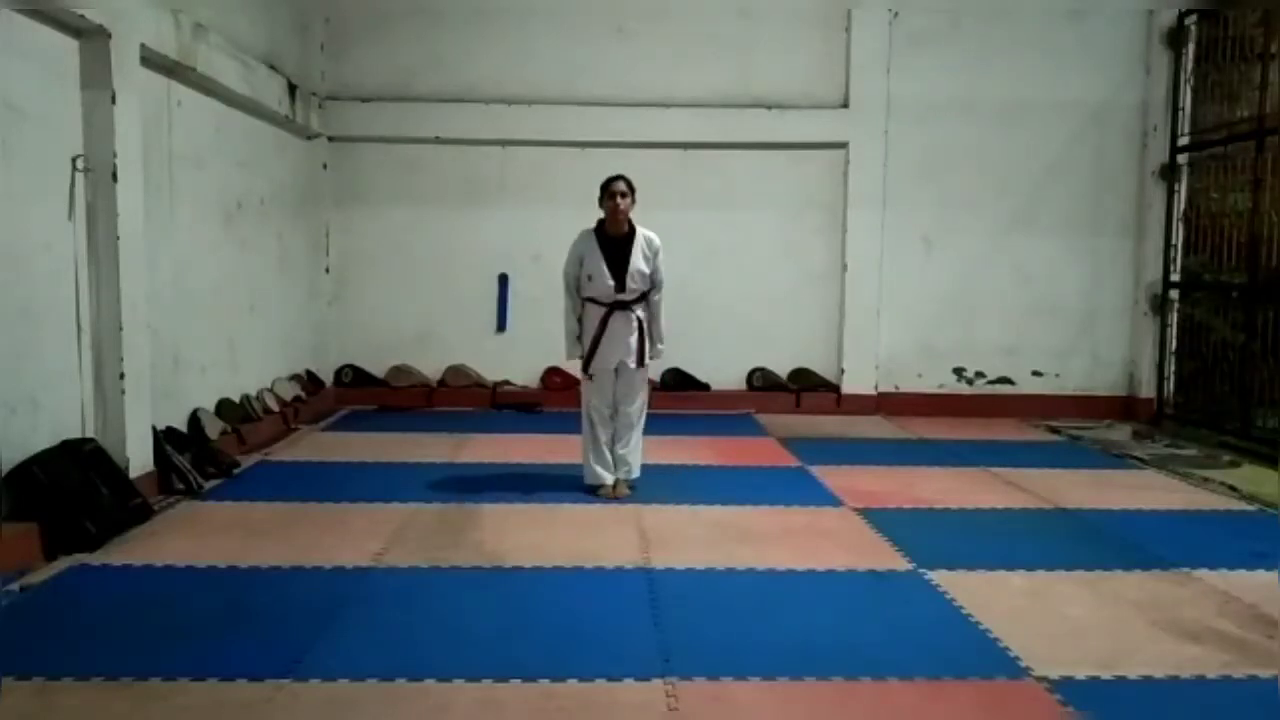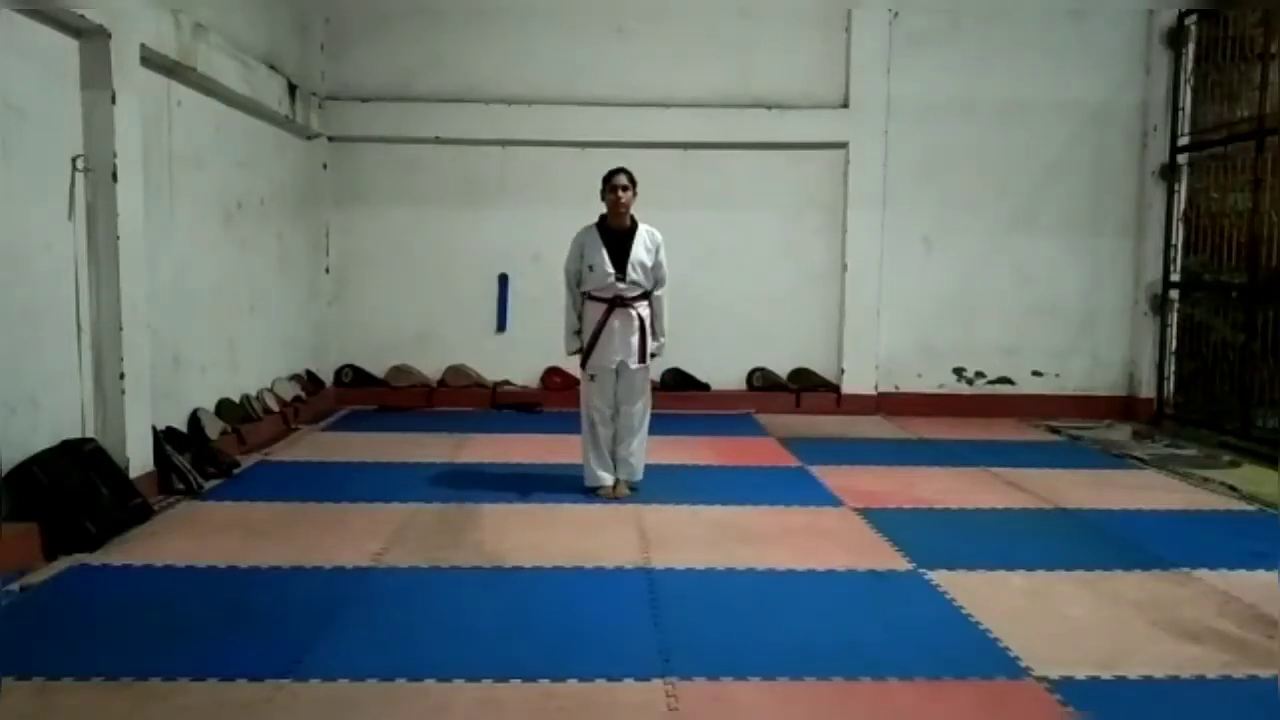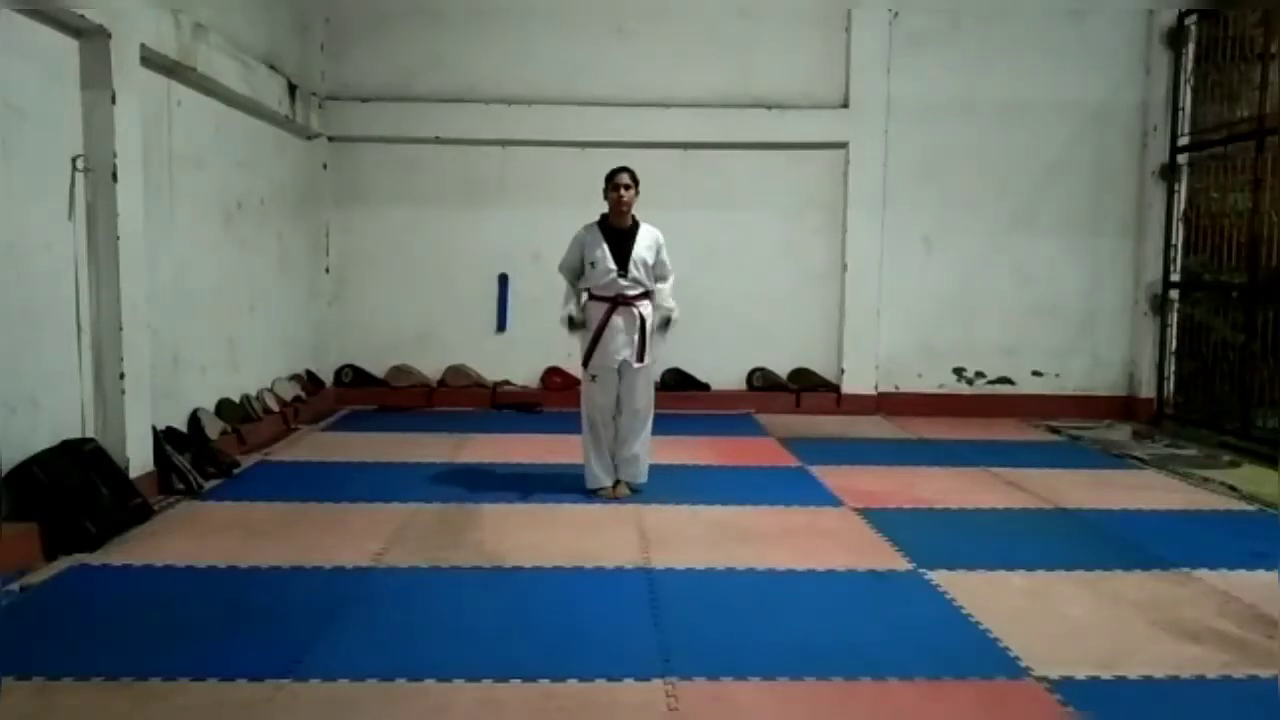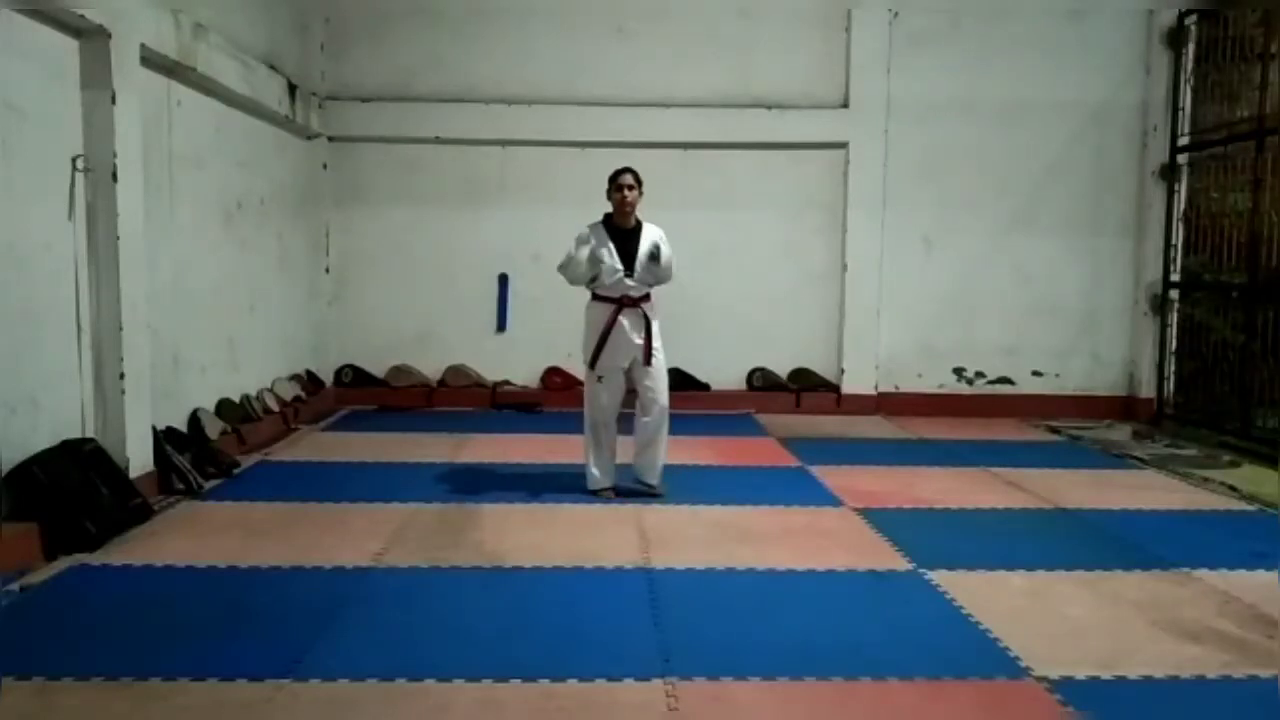
dt=0.2s
person 1, frame 1
left shoulder: (649, 242)
right shoulder: (584, 242)
left elbow: (656, 292)
right elbow: (572, 292)
left wrist: (657, 341)
right wrist: (574, 341)
left hip: (634, 327)
right hip: (597, 327)
left knee: (631, 406)
right knee: (598, 406)
left ankle: (623, 474)
right ankle: (602, 476)
person 1, frame 2
left shoulder: (650, 237)
right shoulder: (586, 237)
left elbow: (660, 286)
right elbow: (572, 286)
left wrist: (659, 335)
right wrist: (572, 334)
left hip: (636, 325)
right hip: (598, 324)
left knee: (634, 406)
right knee: (598, 407)
left ankle: (625, 475)
right ankle: (601, 476)
person 1, frame 3
left shoulder: (652, 236)
right shoulder: (586, 235)
left elbow: (661, 275)
right elbow: (569, 273)
left wrist: (667, 308)
right wrist: (570, 310)
left hip: (638, 322)
right hip: (599, 321)
left knee: (638, 405)
right knee: (598, 406)
left ankle: (626, 474)
right ankle: (601, 478)
person 1, frame 4
left shoulder: (653, 234)
right shoulder: (593, 233)
left elbow: (663, 276)
right elbow: (568, 273)
left wrist: (659, 263)
right wrist: (586, 258)
left hip: (644, 321)
right hip: (605, 322)
left knee: (655, 402)
right knee: (602, 405)
left ankle: (648, 473)
right ankle: (601, 478)
